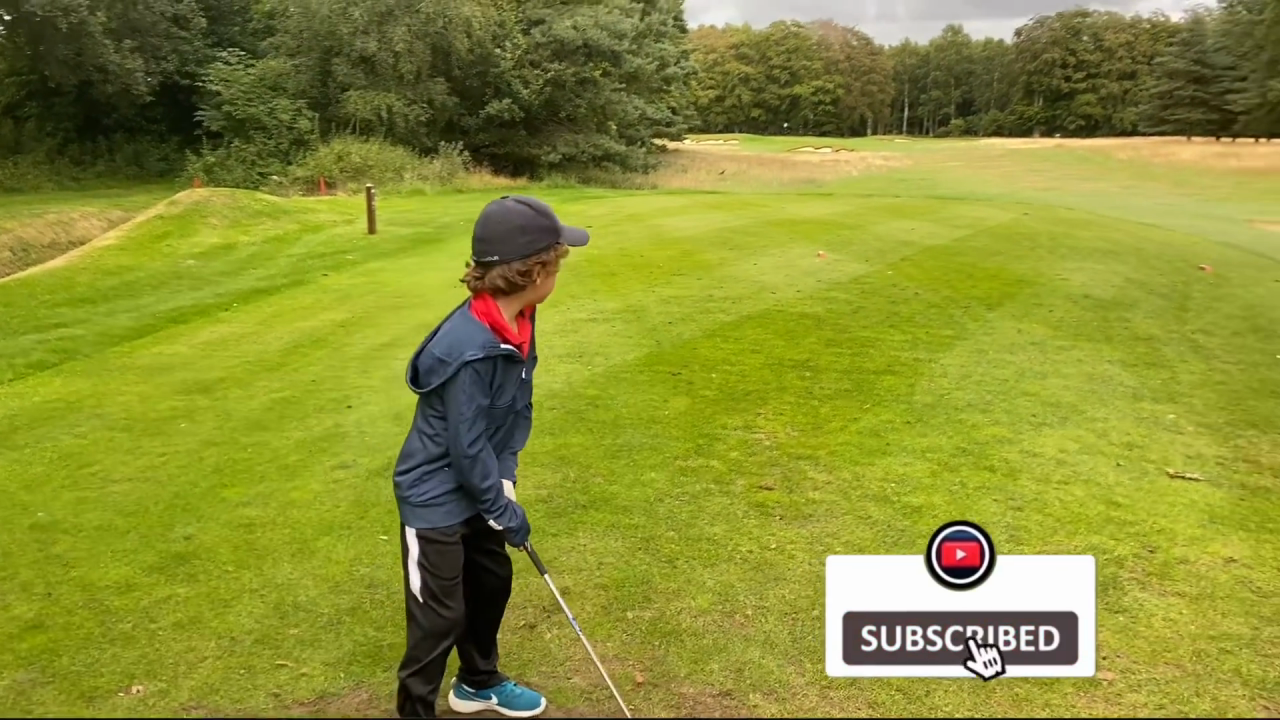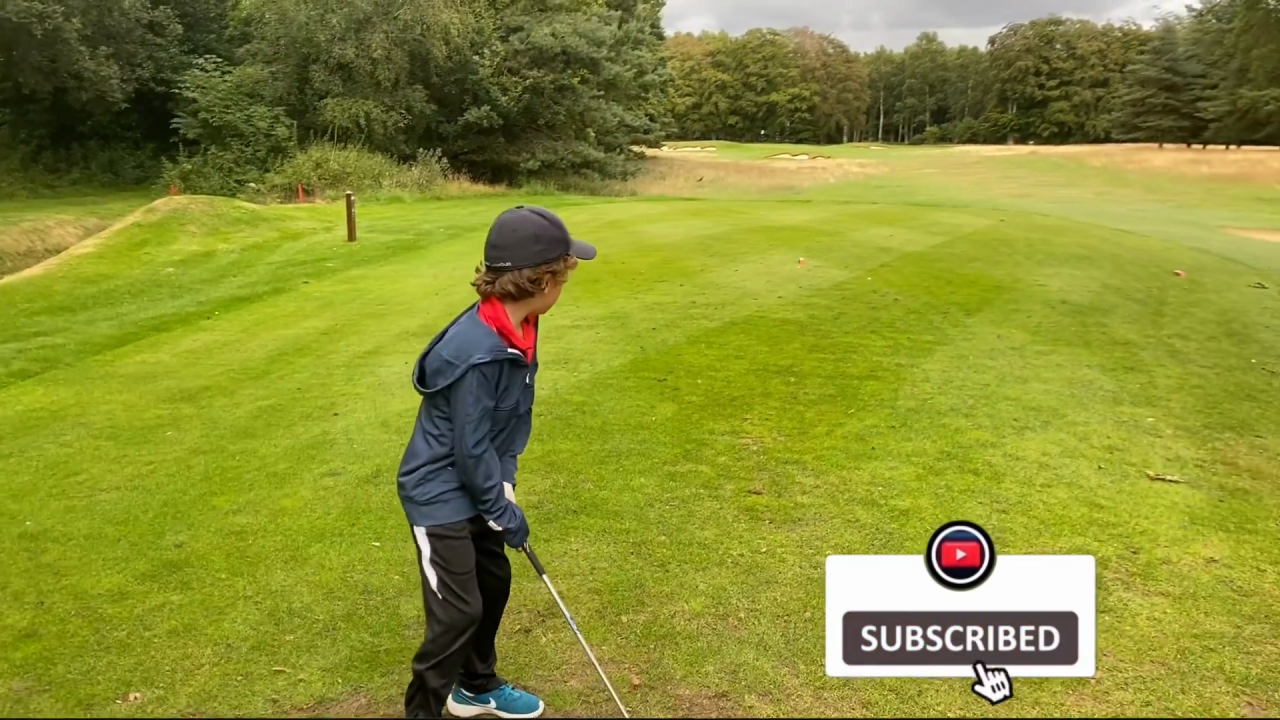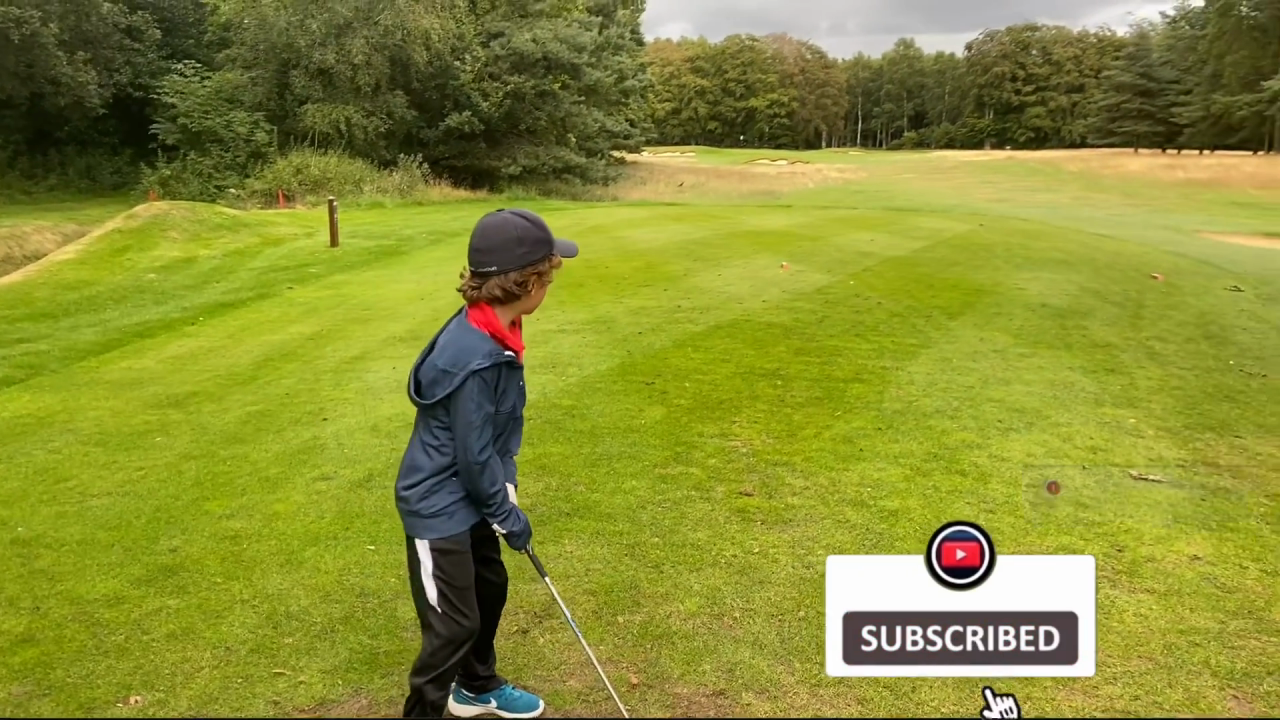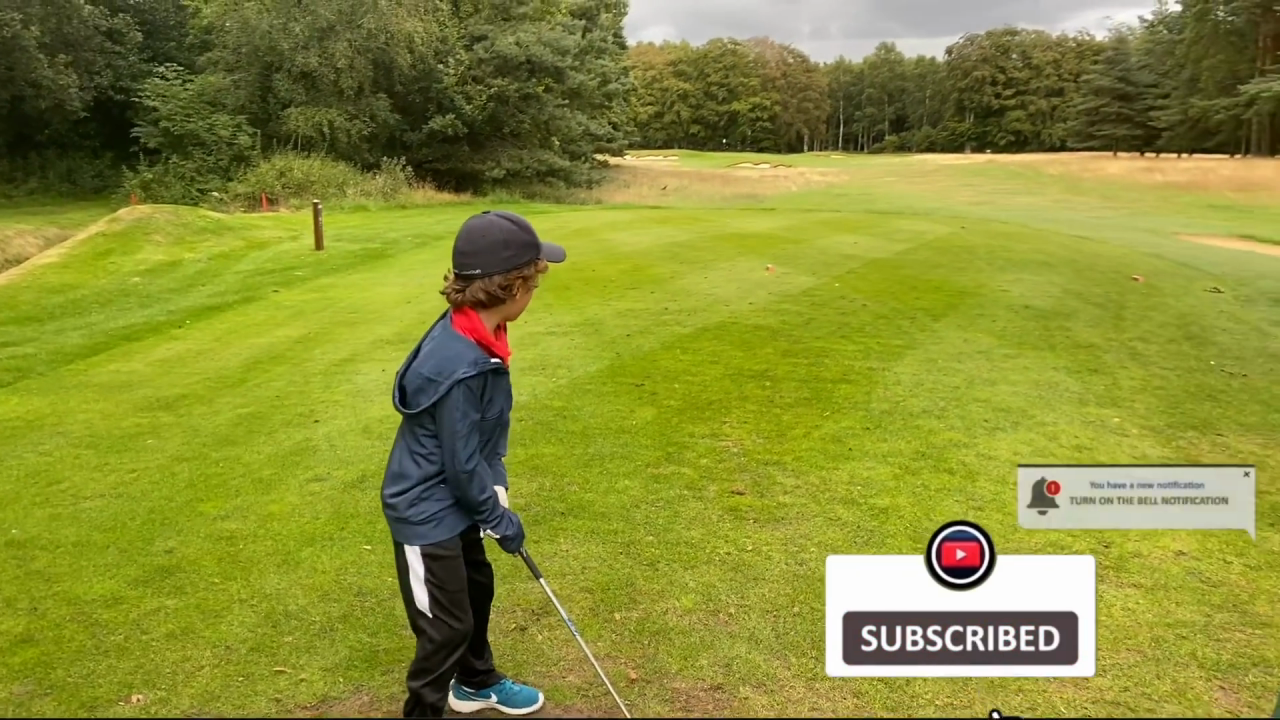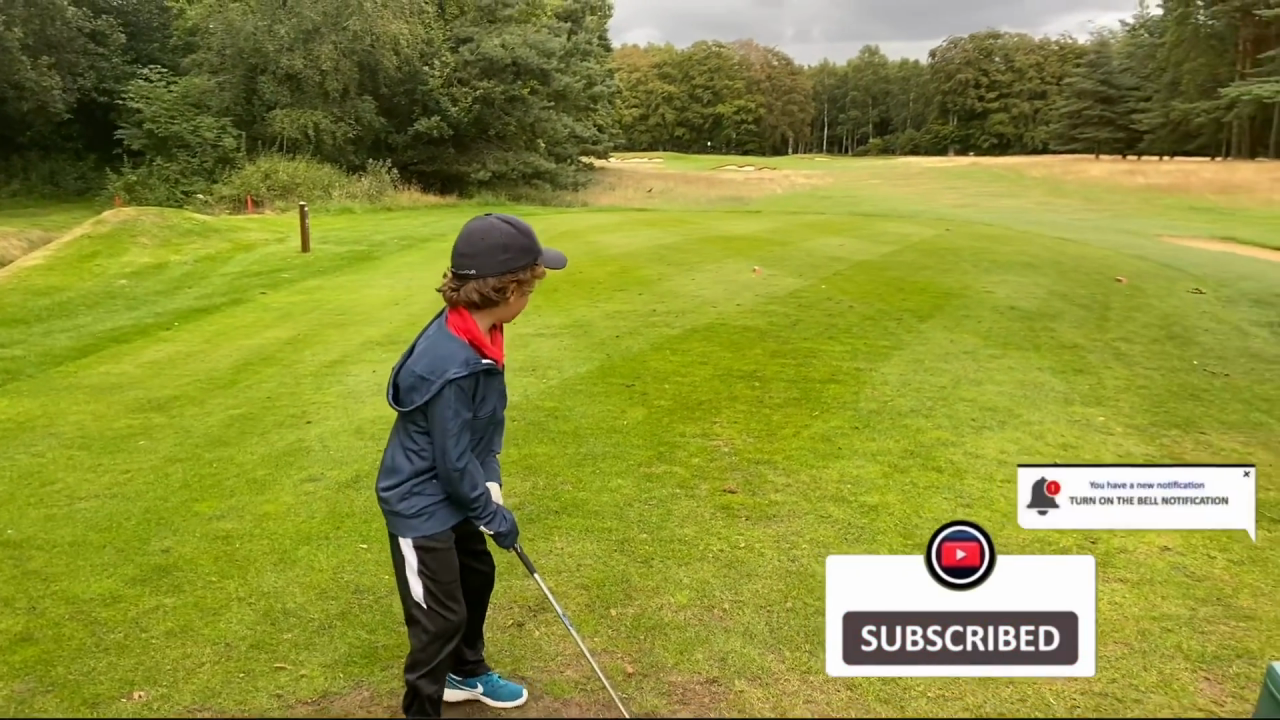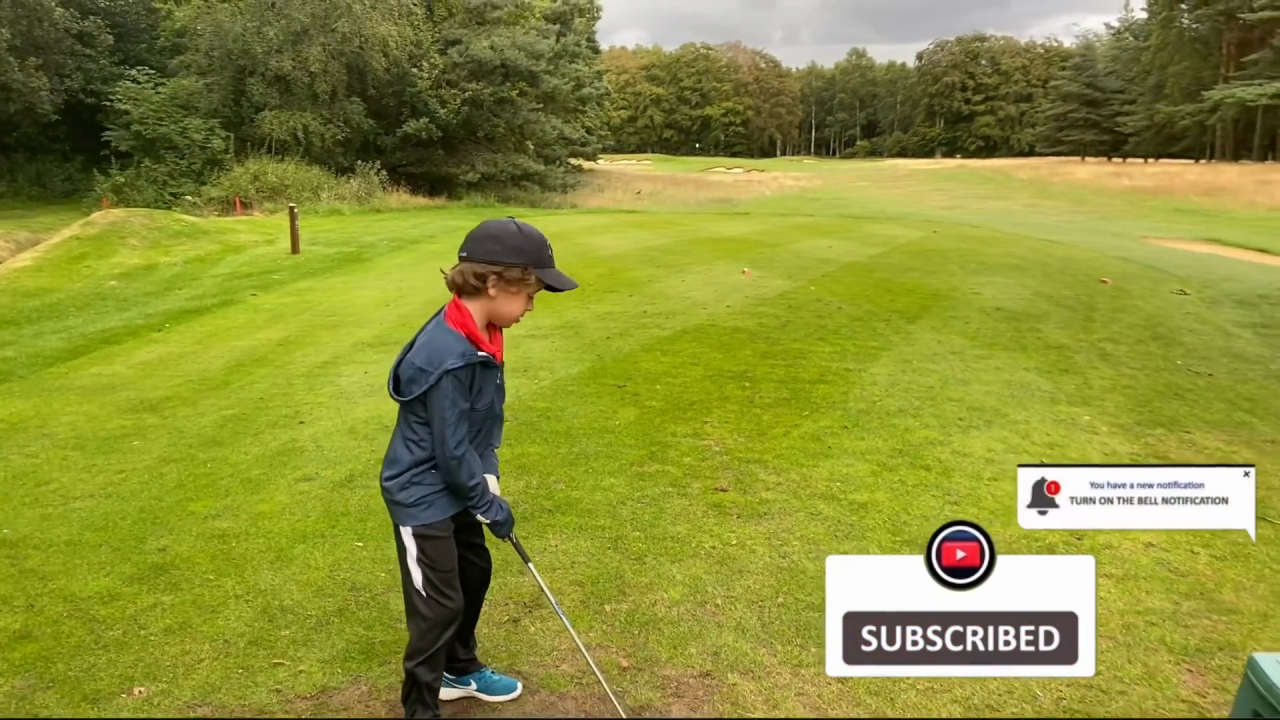
dt=0.2s
person 1, frame 1
left shoulder: (518, 322)
right shoulder: (467, 350)
left elbow: (517, 409)
right elbow: (466, 447)
left wrist: (506, 479)
right wrist: (502, 509)
left hip: (475, 486)
right hip: (436, 496)
left knee: (493, 581)
right knee: (439, 615)
person 1, frame 2
left shoulder: (518, 327)
right shoulder: (475, 353)
left elbow: (517, 416)
right elbow: (471, 448)
left wrist: (505, 484)
right wrist: (503, 511)
left hip: (476, 487)
right hip: (440, 493)
left knee: (493, 584)
right knee: (457, 611)
person 1, frame 3
left shoulder: (497, 332)
right shoulder: (471, 360)
left elbow: (505, 424)
right elbow: (474, 454)
left wrist: (507, 489)
right wrist: (507, 515)
left hip: (467, 498)
right hip: (439, 505)
left knee: (489, 588)
right knee: (454, 622)
person 1, frame 4
left shoulder: (481, 335)
right shoulder: (457, 367)
left elbow: (492, 428)
right elbow: (462, 463)
left wrist: (497, 490)
right wrist: (498, 519)
left hip: (454, 500)
right hip: (426, 511)
left knee: (477, 589)
right knee: (447, 624)
person 1, frame 5
left shoulder: (479, 335)
right shoulder: (449, 367)
left elbow: (489, 421)
right elbow: (453, 461)
left wrist: (491, 484)
right wrist: (491, 514)
left hip: (452, 494)
right hip: (421, 505)
left knee: (476, 578)
right knee: (440, 616)
left ankle: (466, 672)
person 1, frame 6
left shoulder: (481, 332)
right shoulder: (446, 357)
left elbow: (487, 419)
right elbow: (452, 450)
left wrist: (490, 480)
right wrist: (489, 505)
left hip: (454, 487)
right hip: (422, 494)
left knee: (474, 573)
right knee: (439, 606)
left ankle: (460, 669)
